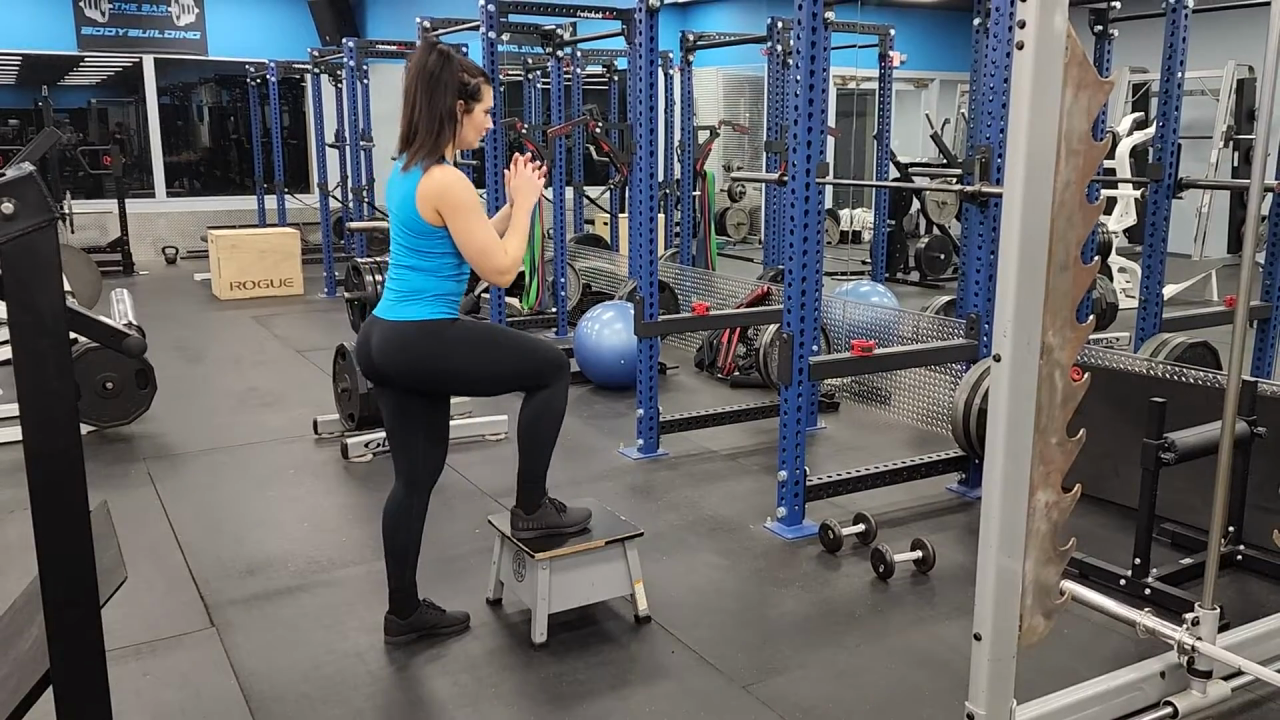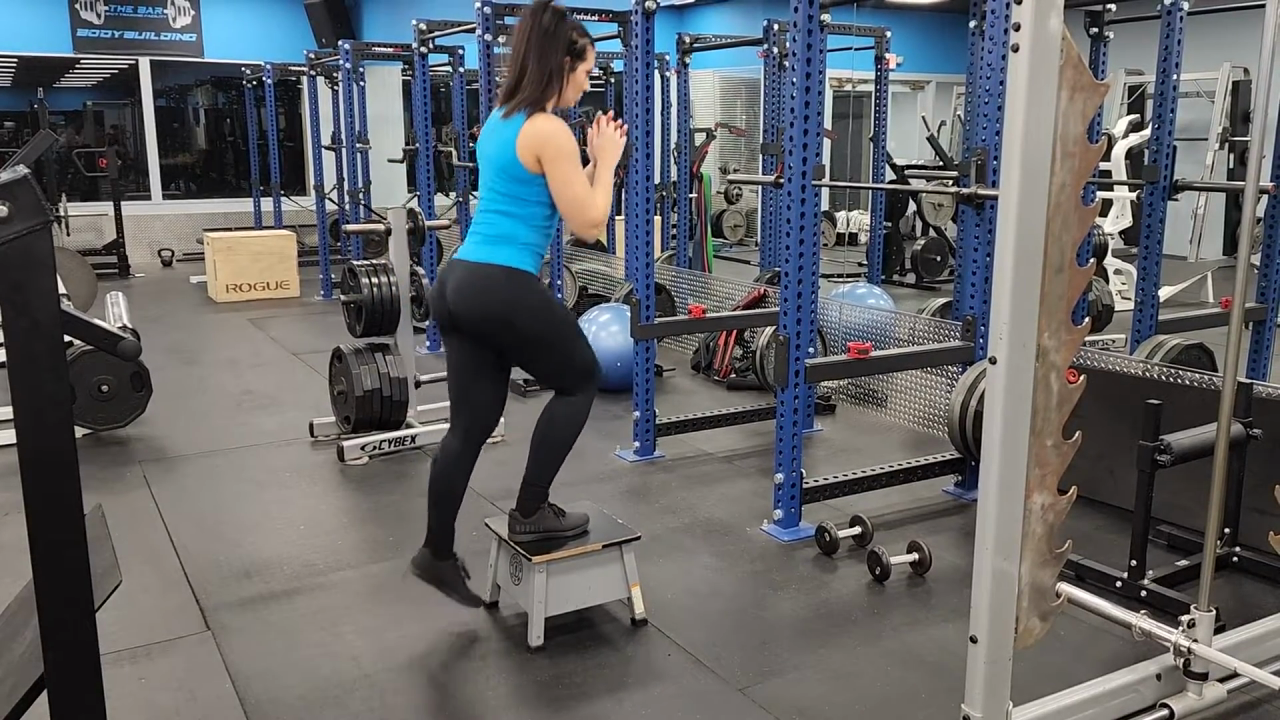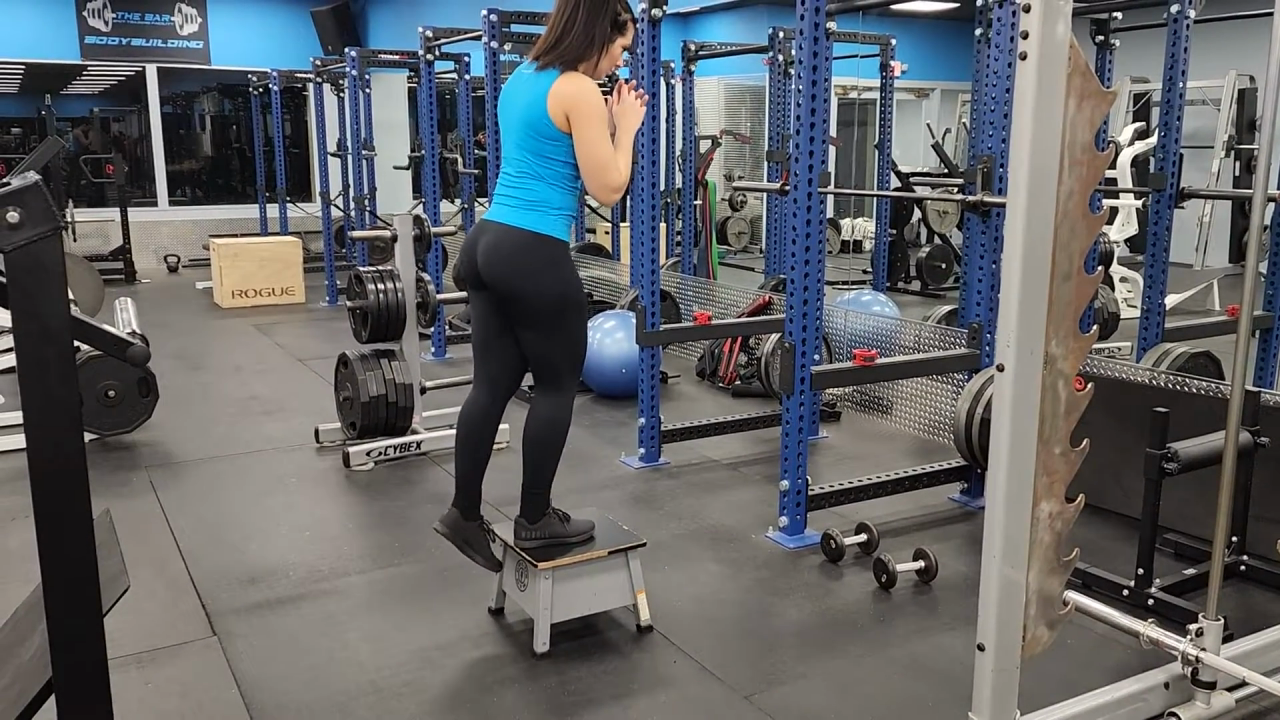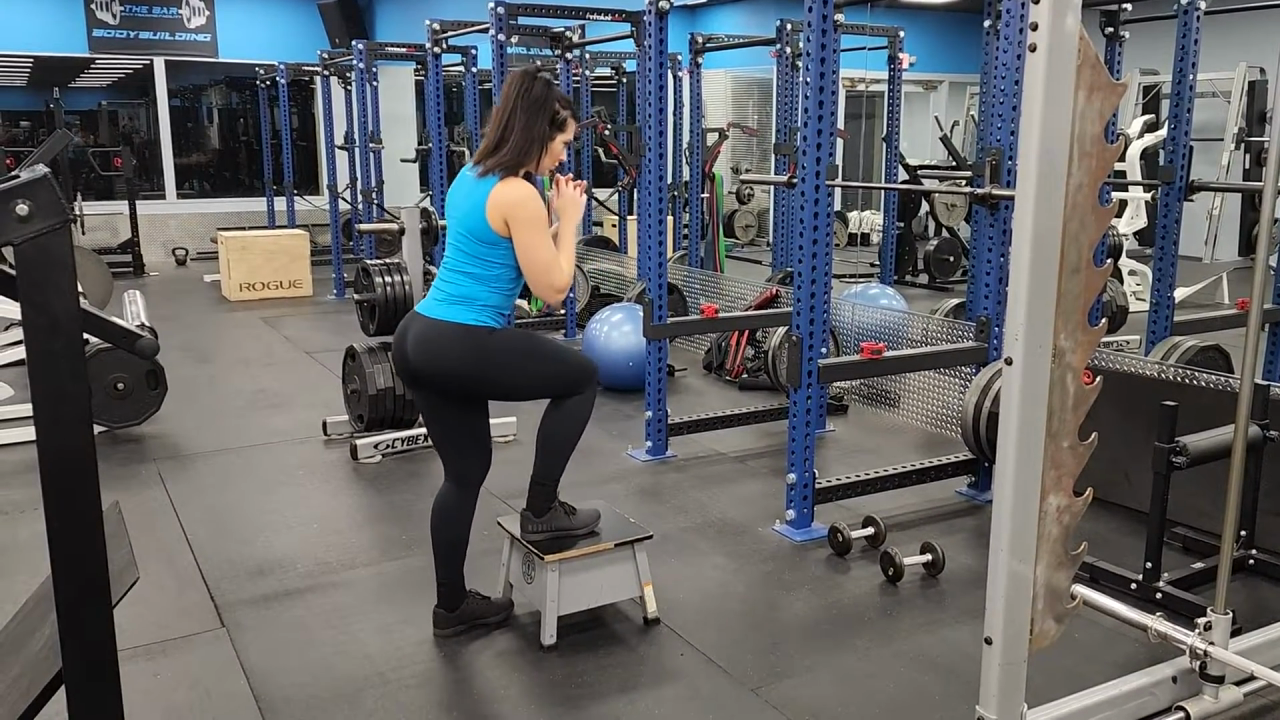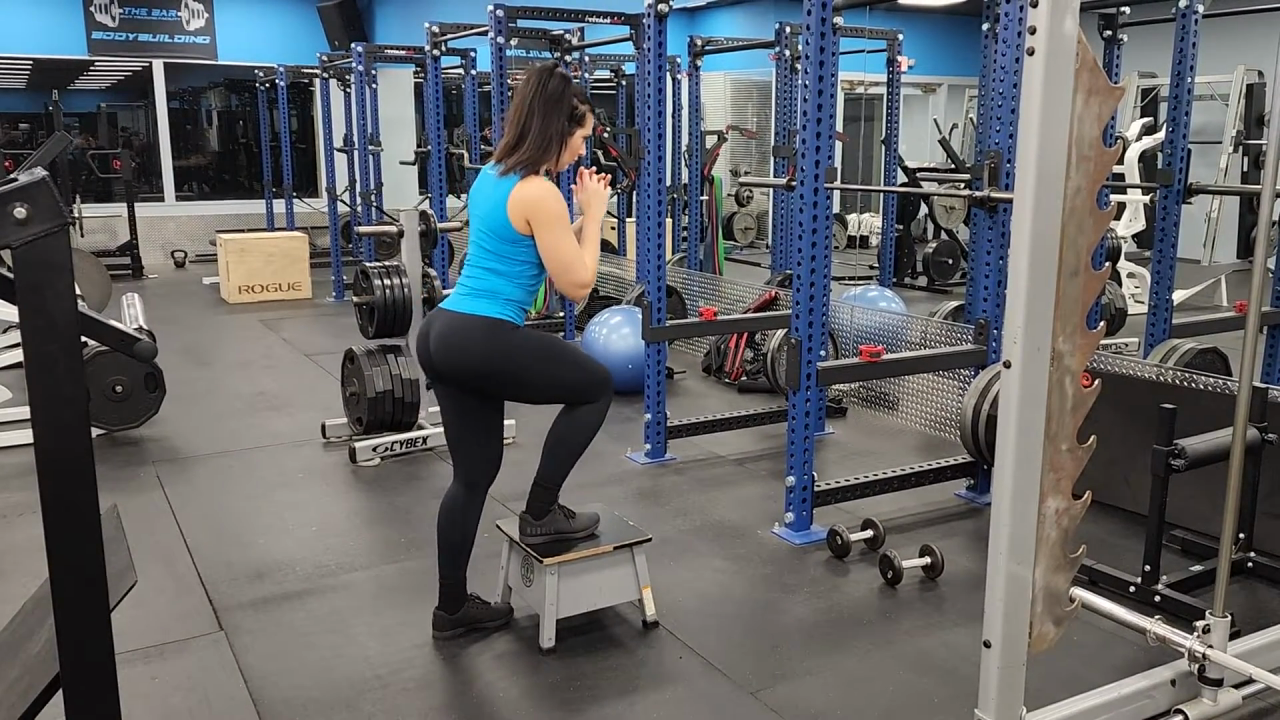
dt=1s
person 1, frame 1
left shoulder: (406, 169)
right shoulder: (446, 182)
right elbow: (500, 270)
left wrist: (513, 205)
right wrist: (523, 205)
left hip: (385, 341)
right hip: (423, 342)
left knee: (415, 477)
right knee: (551, 369)
left ankle: (404, 612)
right ankle: (531, 507)
person 1, frame 2
left shoulder: (499, 120)
right shoulder: (548, 131)
right elbow: (587, 224)
left wrist: (590, 162)
right wrist: (606, 162)
left hip: (457, 285)
right hip: (502, 289)
left knee: (469, 424)
right knee: (578, 381)
left ankle: (437, 553)
right ankle: (530, 513)
person 1, frame 3
left shoulder: (521, 78)
right shoulder: (577, 91)
right elbow: (607, 189)
left wrist: (606, 122)
right wrist: (625, 129)
left hip: (485, 243)
right hip: (533, 254)
left knee: (492, 384)
right knee: (557, 385)
left ankle: (464, 514)
right ankle: (535, 519)
person 1, frame 4
left shoulder: (471, 177)
right shoulder: (518, 195)
right elbow: (552, 289)
left wrist: (557, 220)
right wrist: (569, 220)
left hip: (418, 341)
right hip: (461, 347)
left knee: (464, 472)
right knee: (580, 377)
left ankle: (452, 604)
right ankle: (542, 510)
person 1, frame 5
left shoulder: (493, 174)
right shoulder: (538, 193)
right elbow: (576, 284)
left wrist: (579, 217)
right wrist: (593, 214)
left hip: (442, 336)
right hip: (483, 342)
left knee: (472, 474)
right knee: (594, 387)
left ankle: (452, 606)
right ankle: (541, 513)
